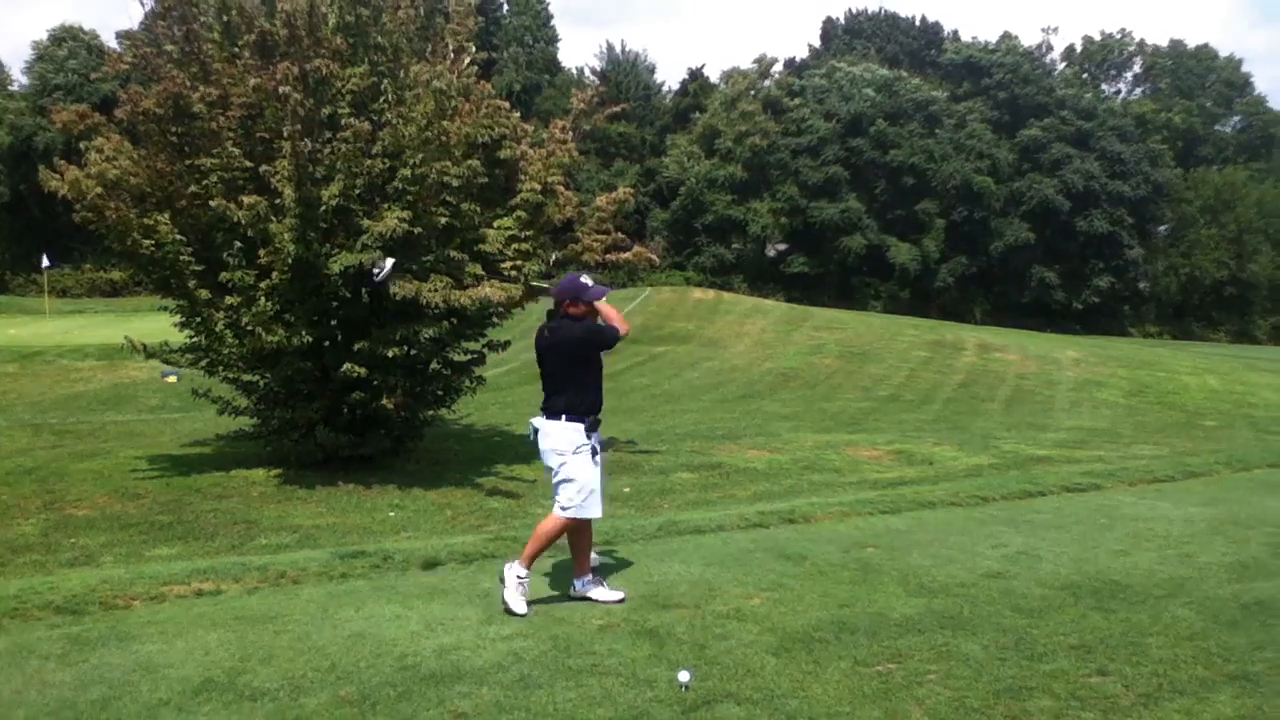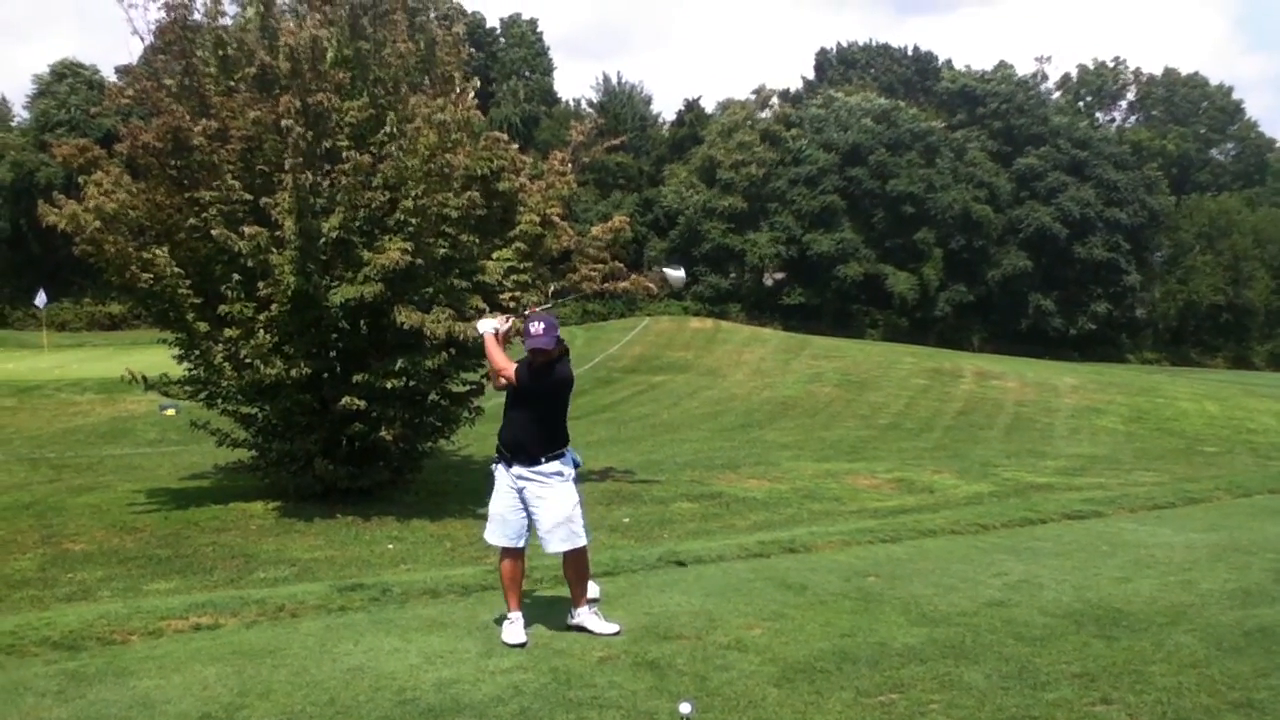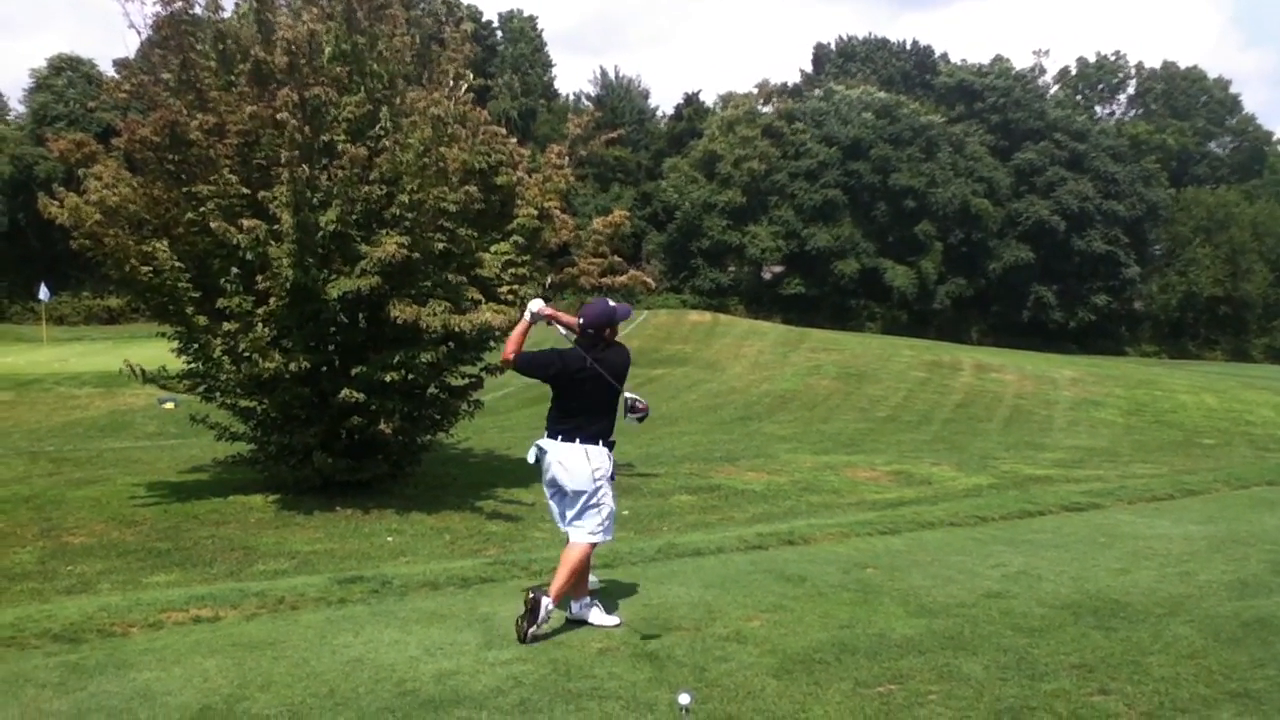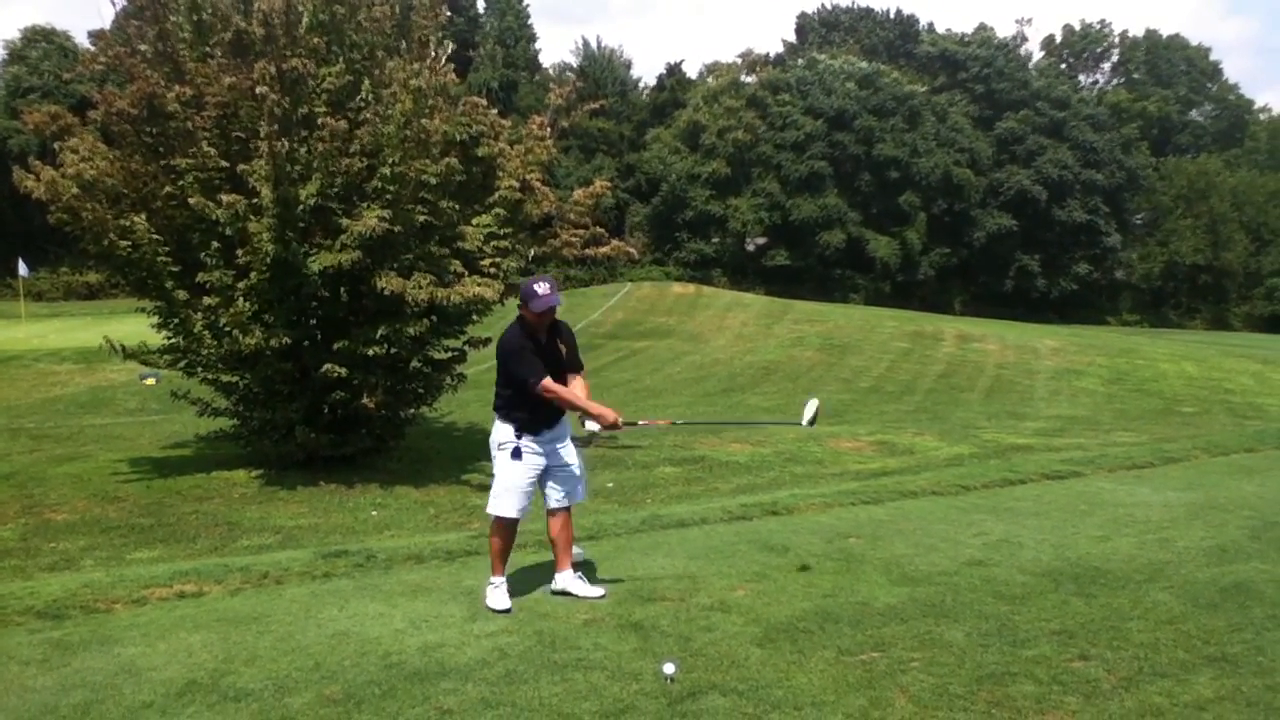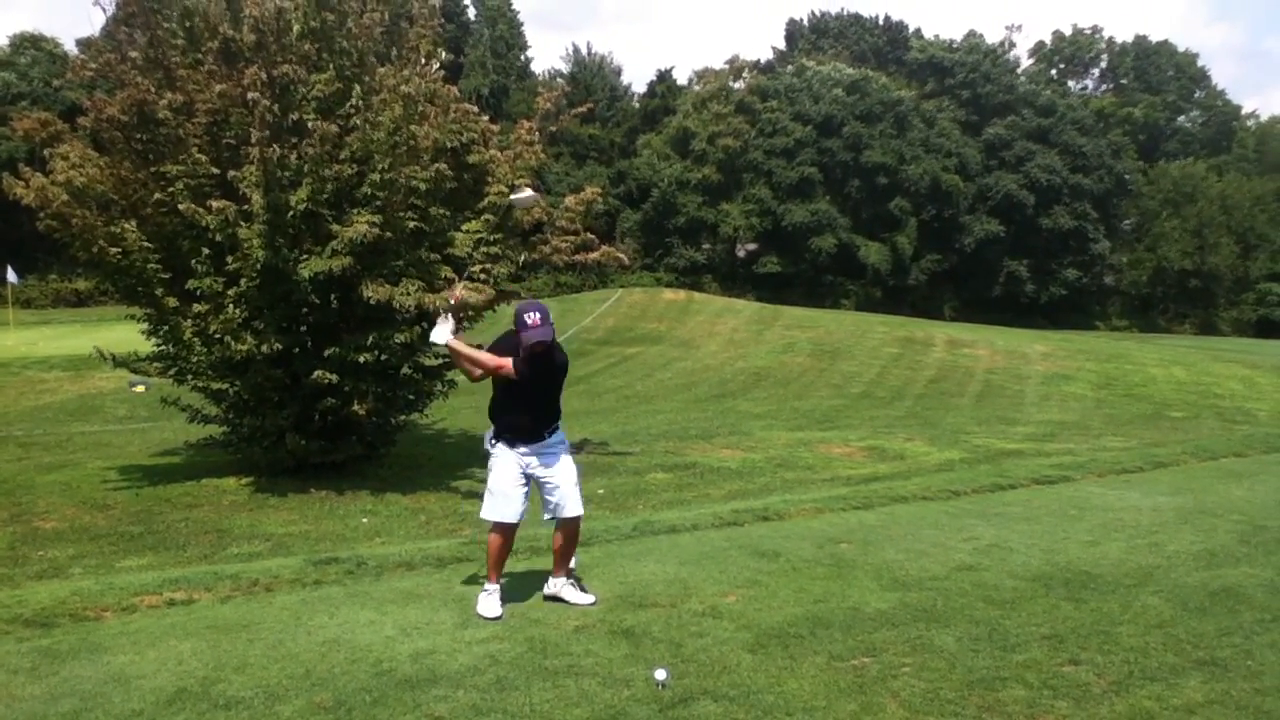
dt=1s
person 1, frame 1
left shoulder: (545, 333)
right shoulder: (581, 333)
right elbow: (621, 328)
left wrist: (589, 306)
right wrist: (601, 305)
left hip: (557, 427)
right hip: (573, 432)
left knee: (581, 507)
right knee: (572, 508)
left ankle: (583, 579)
right ankle: (519, 569)
person 1, frame 2
left shoulder: (558, 374)
right shoulder: (532, 362)
left elbow: (503, 370)
right elbow: (500, 381)
left wrist: (488, 334)
right wrist: (499, 338)
left hip: (548, 471)
right hip: (509, 468)
left knee: (571, 543)
right knee: (510, 545)
left ankle: (581, 610)
right ankle: (514, 616)
person 1, frame 3
left shoulder: (560, 360)
right shoulder: (618, 358)
left elbow: (508, 357)
right elbow: (597, 335)
left wrist: (529, 317)
right wrist: (556, 315)
left hip: (553, 452)
right hip: (589, 458)
left knee: (578, 532)
right knee: (586, 536)
left ankle: (580, 602)
right ankle: (547, 600)
person 1, frame 4
left shoulder: (561, 332)
right shoulder: (513, 343)
left elbow: (575, 379)
right elbow: (549, 390)
left wrist: (588, 410)
right wrist: (597, 411)
left hip: (555, 432)
right hip: (517, 437)
left knee: (561, 505)
right knee: (506, 512)
left ankle: (564, 575)
right ankle: (496, 581)
person 1, frame 5
left shoulder: (554, 359)
right shoulder: (508, 341)
left elbow: (495, 365)
right elbow: (476, 372)
left wrist: (451, 342)
right wrist: (452, 345)
left hip: (547, 446)
right hip: (507, 446)
left knee: (570, 515)
right knee: (504, 521)
left ankle: (558, 581)
right ankle: (491, 588)
